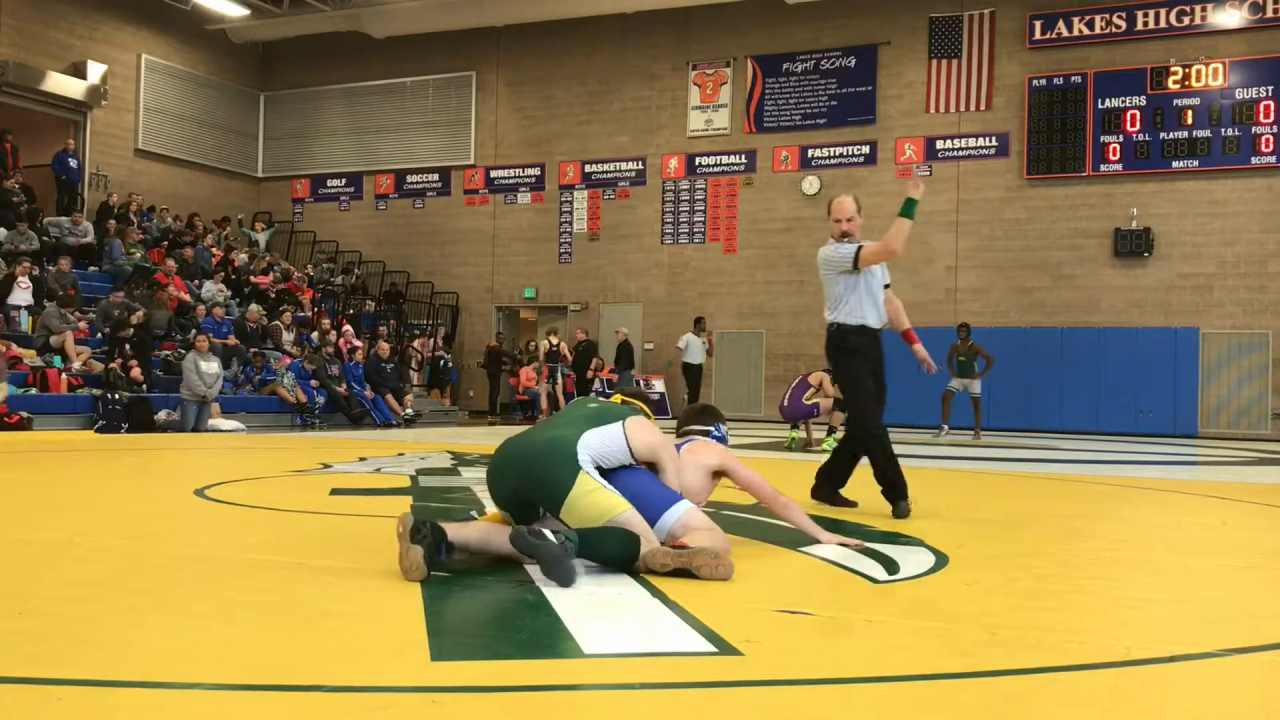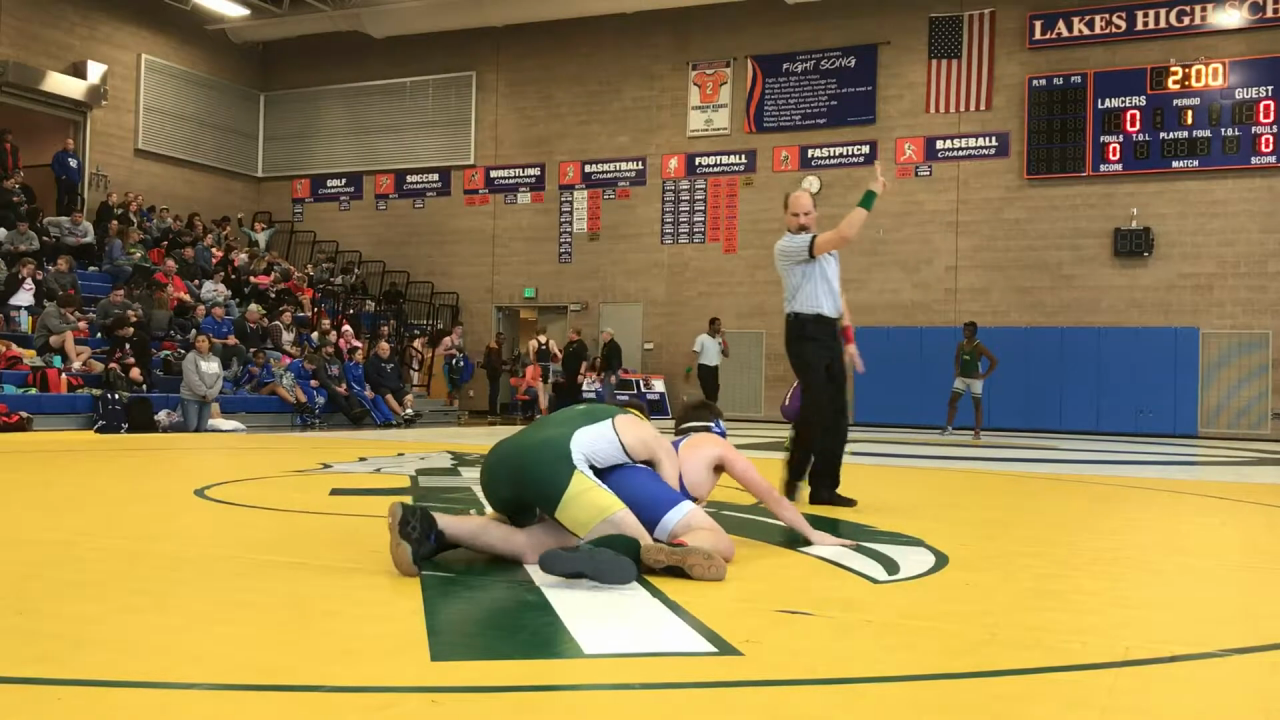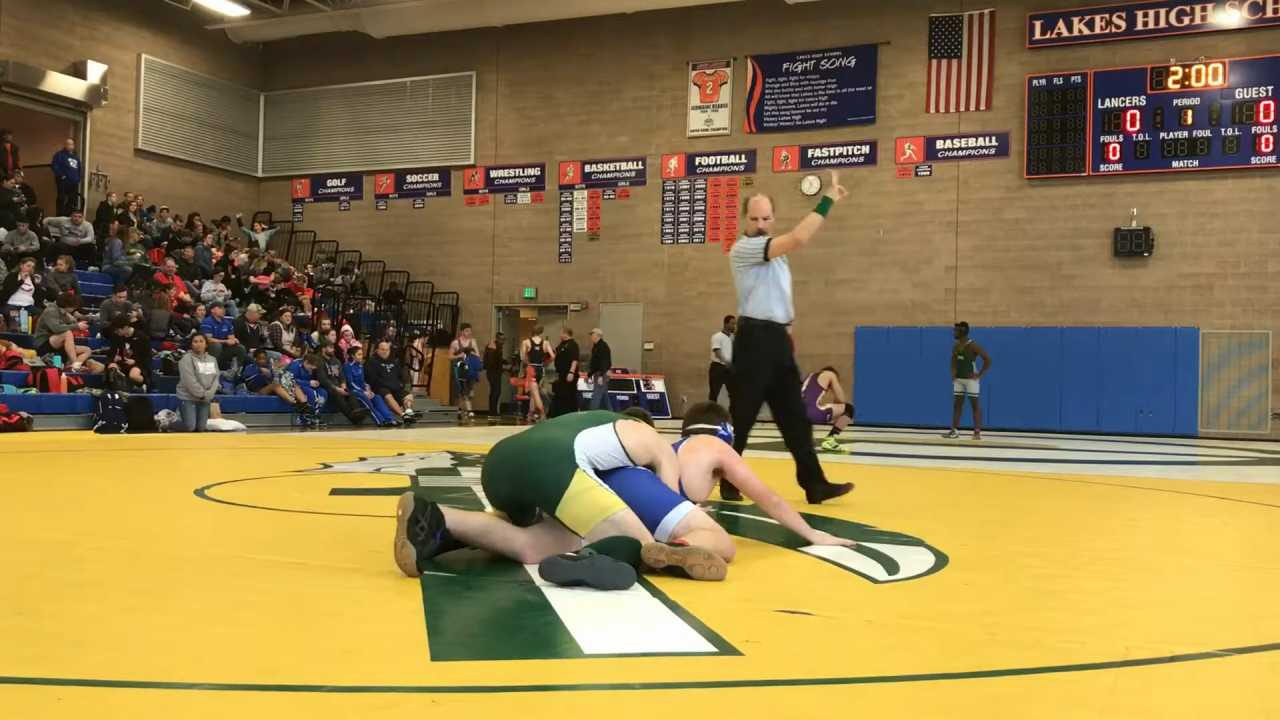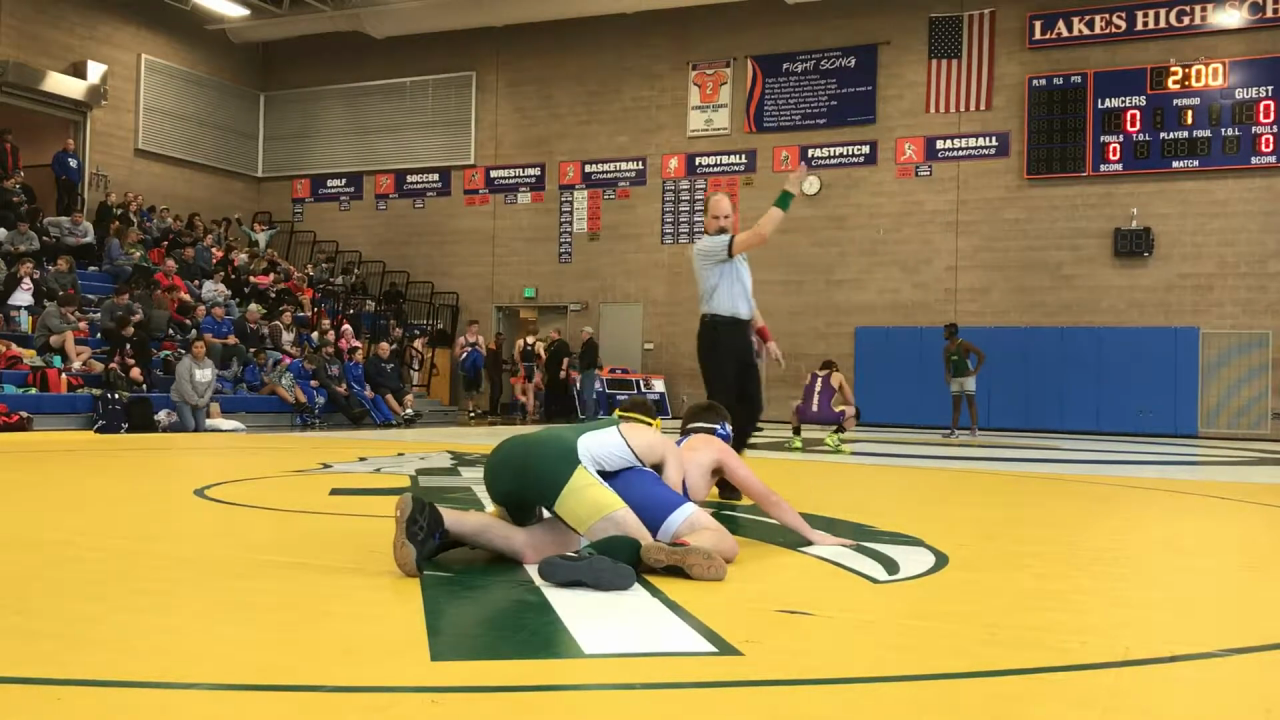
dt=0.3s
person 1, frame 1
left shoulder: (872, 253)
right shoulder: (829, 255)
left elbow: (888, 299)
right elbow: (891, 248)
left wrist: (913, 341)
right wrist: (911, 200)
left hip: (871, 342)
right hip: (846, 343)
left knee: (865, 424)
right knee: (869, 422)
left ankle: (827, 484)
right ankle: (896, 494)
person 1, frame 2
left shoulder: (826, 248)
right shoulder: (786, 247)
right elbow: (844, 234)
left wrist: (848, 339)
right wrist: (872, 192)
left hip: (829, 332)
right hip: (804, 332)
left knee: (836, 414)
right knee: (816, 408)
left ankle: (824, 486)
right ankle: (794, 477)
person 1, frame 3
left shoulder: (776, 253)
right shoulder: (744, 249)
right elbow: (798, 238)
left wrist: (789, 343)
right wrist: (828, 200)
left hip: (777, 339)
right hip: (753, 338)
left knee: (795, 414)
right knee: (743, 413)
left ankle: (814, 483)
right ankle: (729, 482)
person 1, frame 4
left shoulder: (735, 251)
right shoulder: (706, 248)
right elbow: (760, 234)
left wrist: (766, 336)
right wrist: (788, 193)
left hip: (740, 334)
right hip: (717, 334)
left knee: (750, 406)
right knee: (722, 409)
right ankle: (724, 478)
person 2, frame 1
left shoulder: (586, 404)
right shoulder: (658, 441)
left hip: (504, 460)
right hip: (558, 465)
right knee: (647, 552)
left ankle: (439, 536)
right ankle: (554, 541)
person 2, frame 2
left shoulder: (584, 412)
right shoulder: (655, 440)
left hip: (498, 461)
right hip: (549, 466)
right knee: (637, 552)
left ankle: (430, 528)
person 2, frame 3
left shoulder: (589, 420)
right shoulder: (656, 443)
left hip: (500, 459)
right hip: (553, 465)
right knee: (640, 551)
left ankle: (435, 523)
person 2, frame 4
left shoulder: (599, 427)
right shoulder: (664, 445)
left hip: (503, 456)
right hip: (556, 464)
right knee: (640, 550)
left ankle: (434, 522)
person 3, frame 1
right shoulder: (717, 451)
right elbow: (774, 498)
right wrist: (821, 534)
left hip: (611, 478)
right hip: (636, 487)
right knee: (715, 543)
person 3, frame 2
left shoulder: (670, 447)
right shoulder: (717, 444)
right elbow: (769, 495)
right wrist: (813, 534)
left hip: (608, 478)
right hip: (638, 486)
right knee: (721, 545)
person 3, frame 3
left shoulder: (675, 450)
right shoulder: (717, 448)
right elbow: (769, 500)
right wrist: (812, 535)
right hip: (637, 488)
right knee: (722, 546)
person 3, frame 4
left shoulder: (671, 447)
right shoulder: (716, 447)
right elbow: (768, 499)
right wrist: (812, 534)
right hip: (638, 488)
right knee: (723, 546)
right ankle: (665, 552)
